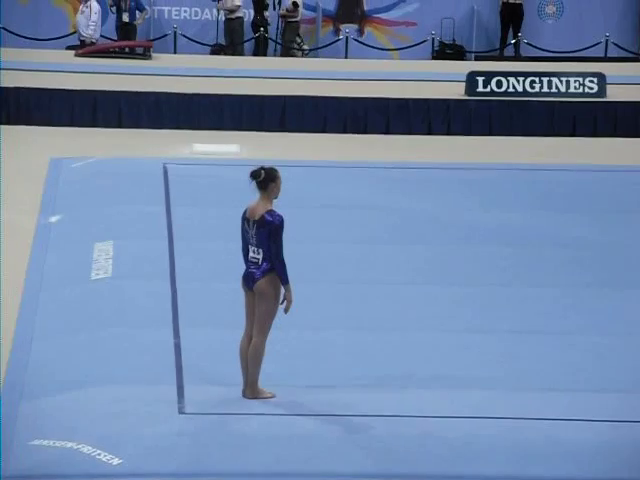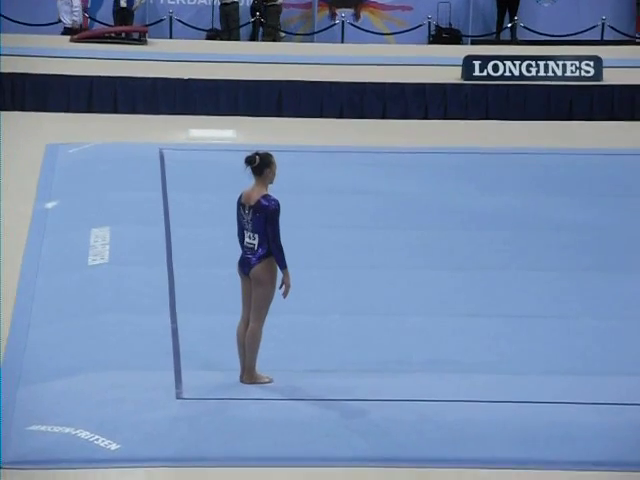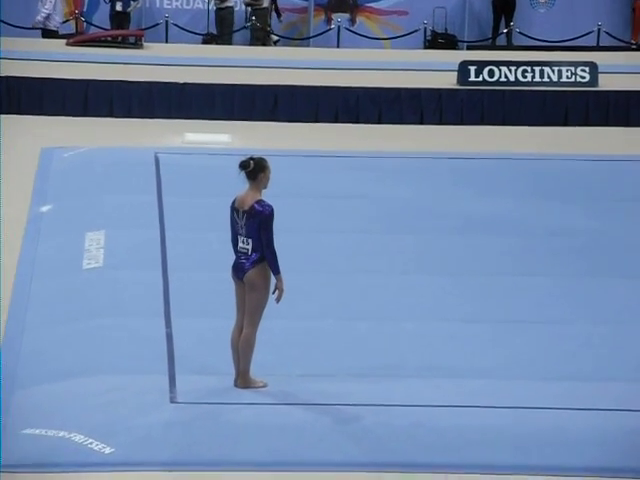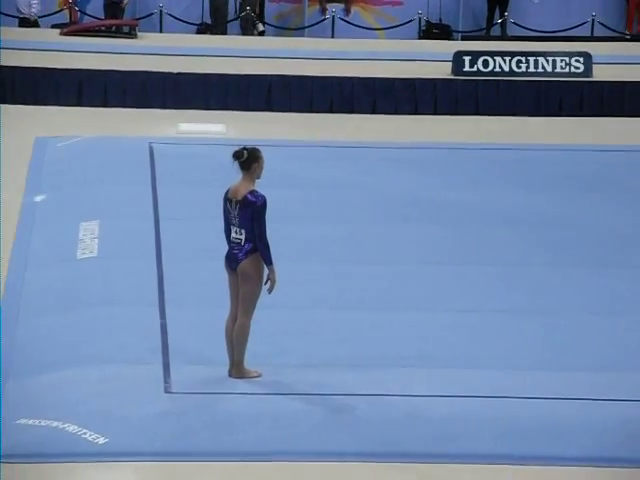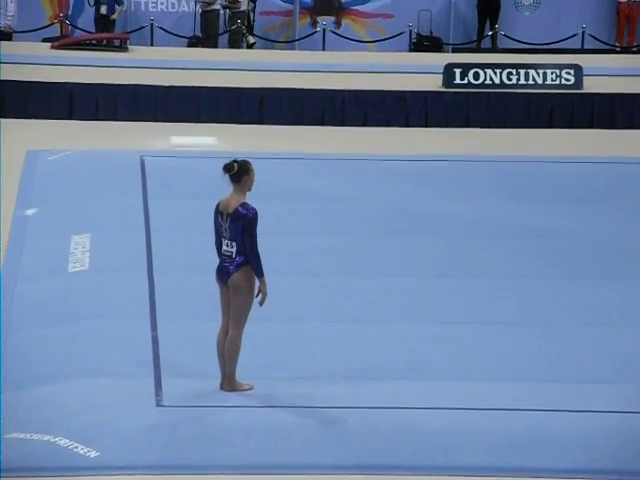
dt=0.5s
person 1, frame 1
left shoulder: (247, 212)
right shoulder: (274, 218)
right elbow: (277, 256)
right wrist: (287, 288)
left hip: (249, 276)
right hip: (266, 280)
left knee: (249, 332)
right knee: (260, 336)
left ankle: (247, 385)
right ankle: (253, 388)
person 1, frame 2
left shoulder: (242, 198)
right shoulder: (270, 204)
right elbow: (274, 241)
right wrist: (285, 272)
left hip: (244, 261)
right hip: (262, 265)
left knee: (245, 318)
right knee: (256, 321)
left ankle: (244, 370)
right ankle: (250, 373)
person 1, frame 3
left shoulder: (235, 202)
right shoulder: (264, 209)
left elbow: (234, 239)
right elbow: (268, 247)
right wrist: (278, 278)
left hip: (238, 266)
right hip: (256, 270)
left knee: (240, 323)
right knee: (250, 326)
left ankle: (238, 375)
right ankle: (244, 377)
person 1, frame 4
left shoulder: (229, 193)
right shoulder: (257, 199)
left elbow: (227, 229)
right elbow: (261, 237)
right wrist: (271, 268)
left hip: (231, 257)
right hip: (249, 261)
left knee: (234, 313)
right knee: (244, 316)
left ankle: (233, 365)
right ankle: (238, 367)
person 1, frame 5
left shoulder: (219, 206)
right shoulder: (248, 211)
left elbow: (217, 242)
right elbow: (252, 250)
right wrist: (262, 281)
left hip: (222, 270)
right hip: (240, 273)
left knee: (225, 326)
right knee: (236, 329)
left ankle: (225, 378)
right ankle: (230, 381)
